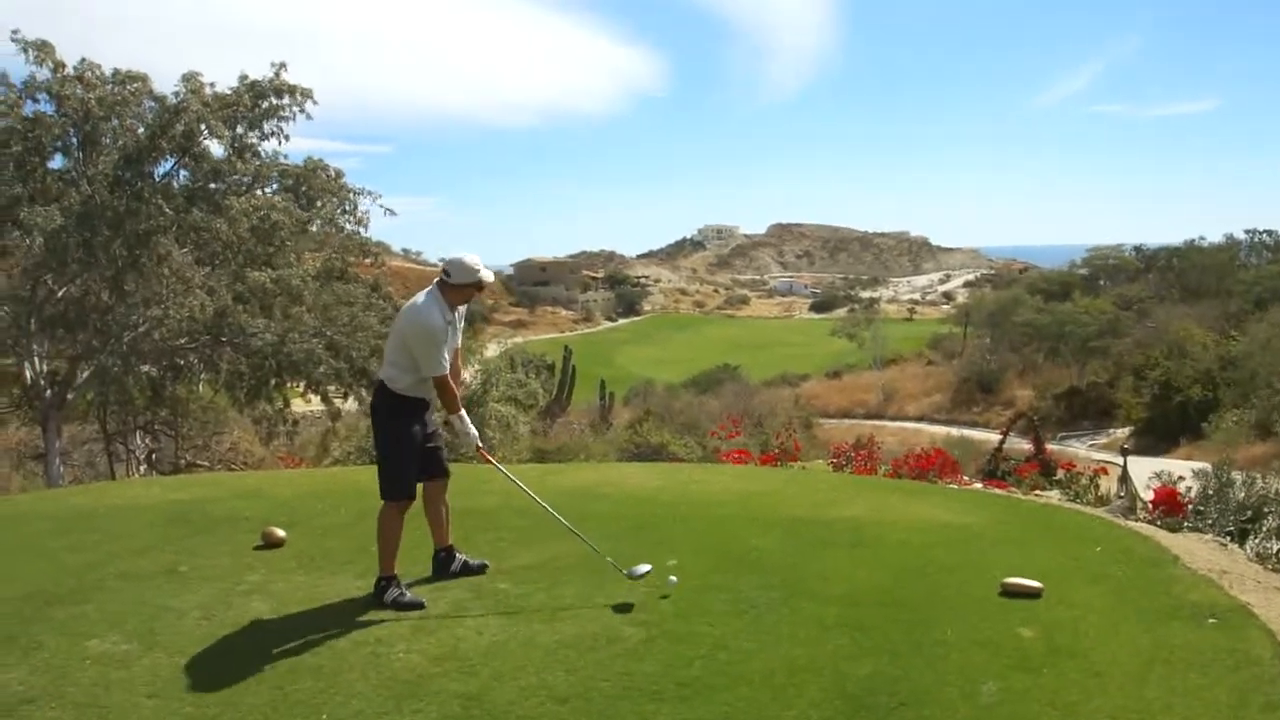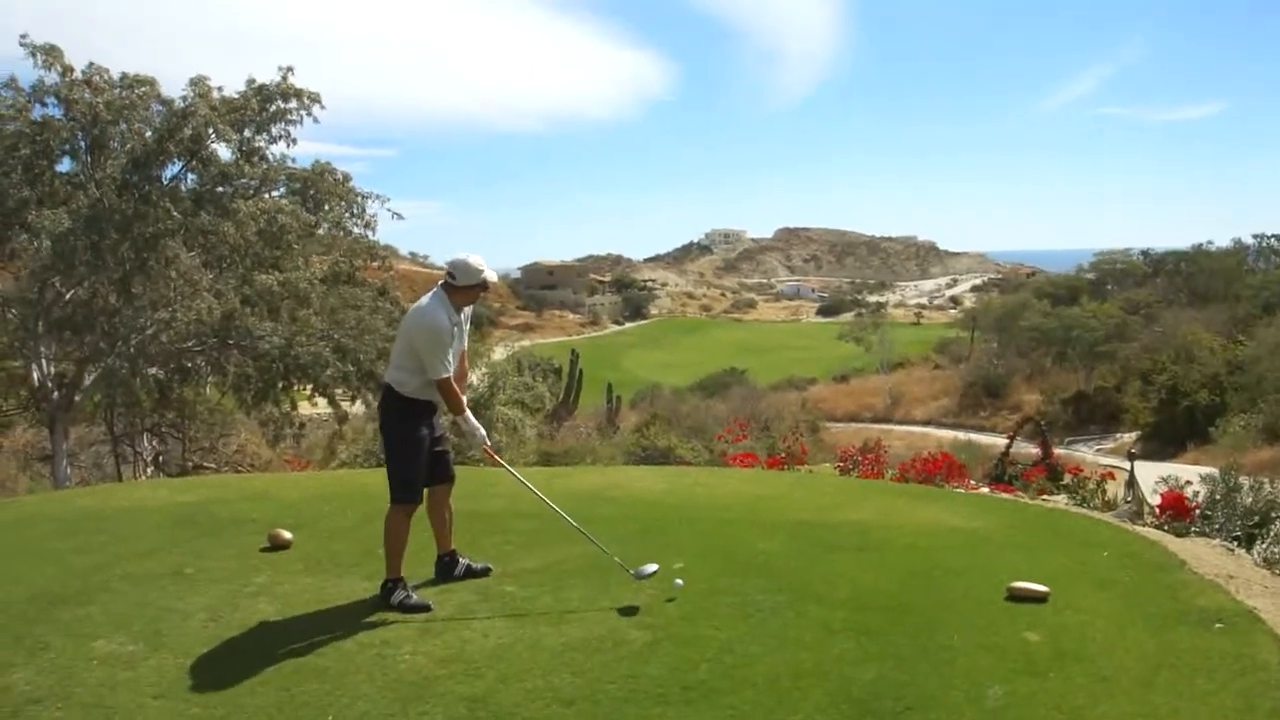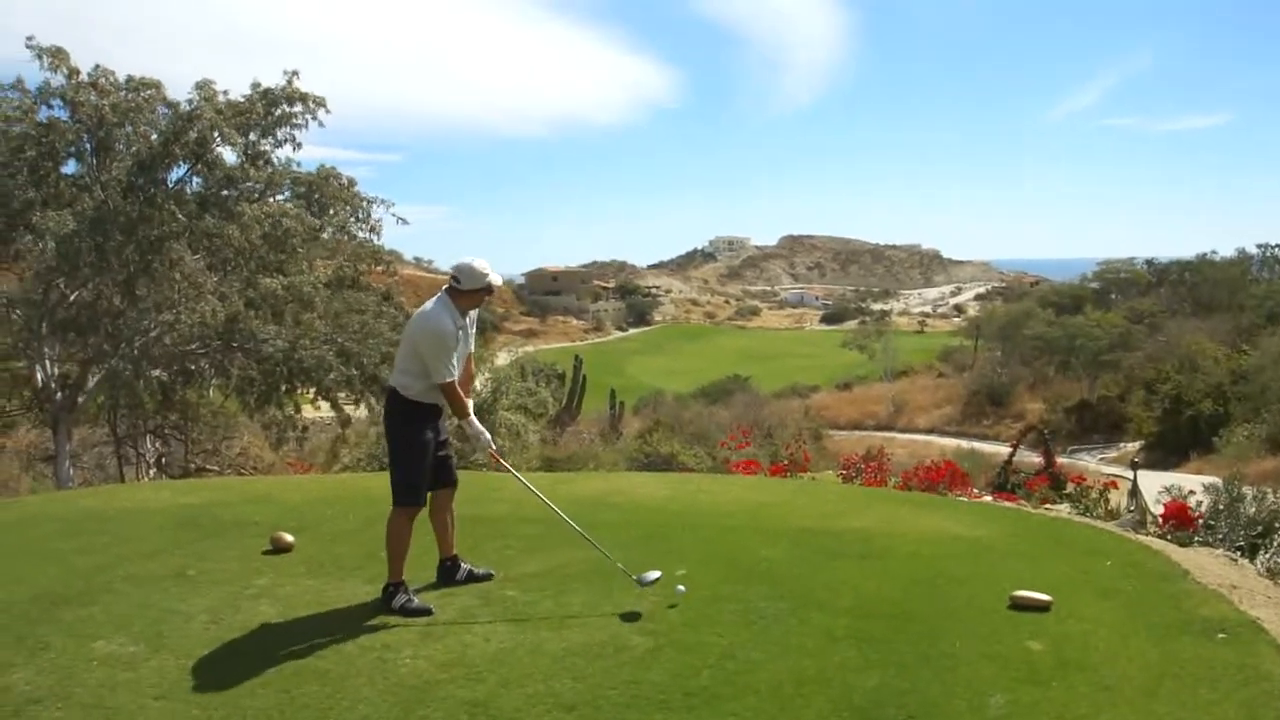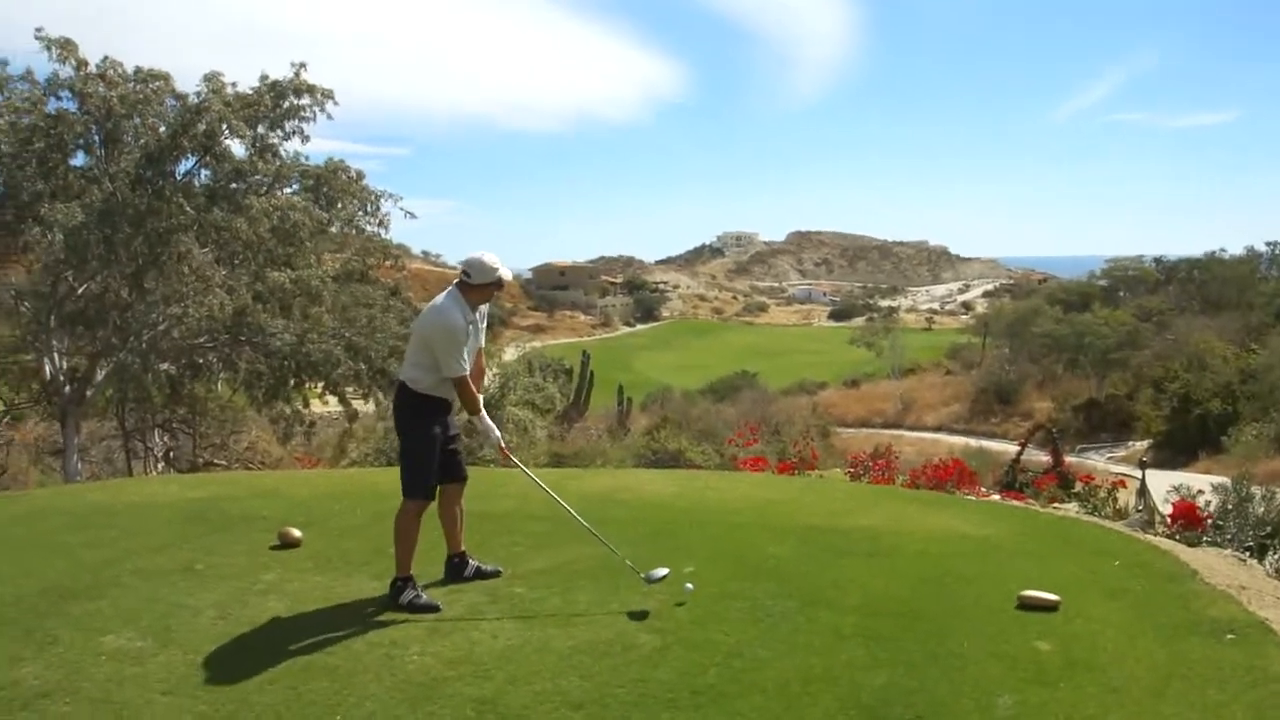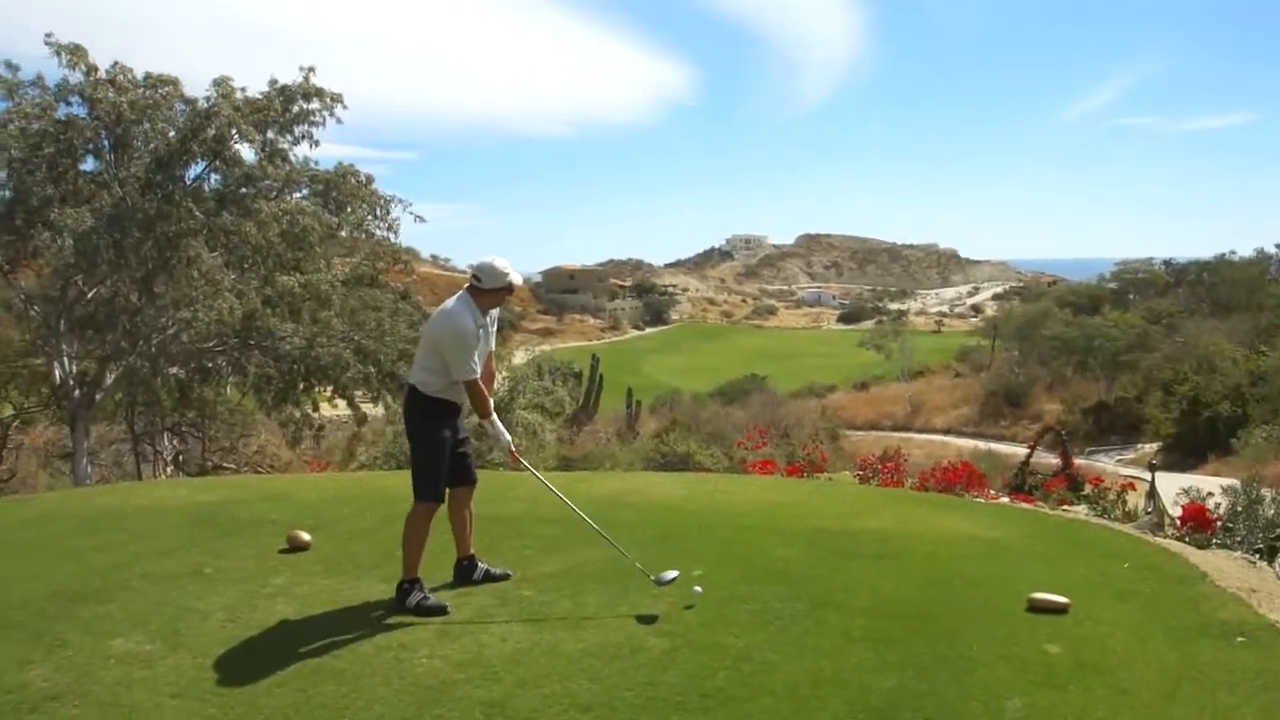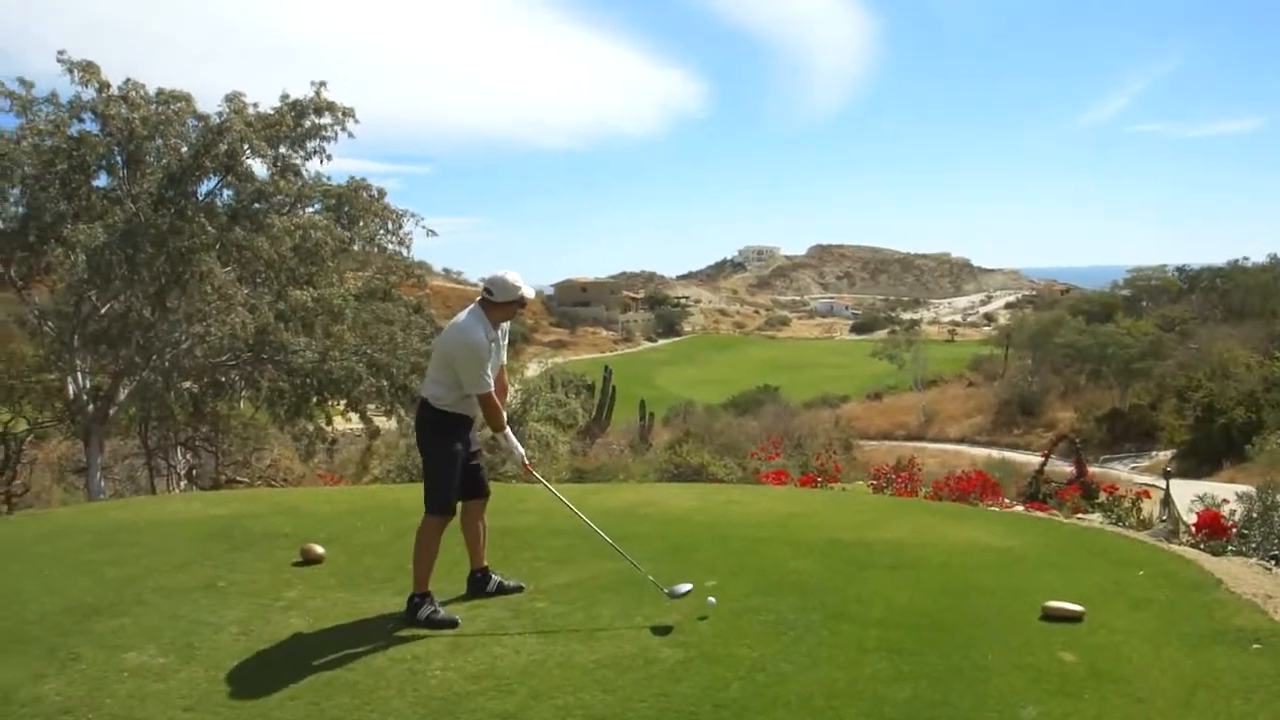
dt=0.1s
person 1, frame 1
left shoulder: (455, 307)
right shoulder: (426, 319)
left elbow: (454, 359)
right elbow: (441, 381)
left wrist: (456, 411)
right wrist: (463, 423)
left hip: (420, 403)
right hip: (396, 405)
left knee: (437, 480)
right knee: (399, 497)
left ankle: (445, 556)
right ankle: (386, 582)
person 1, frame 2
left shoulder: (460, 309)
right shoulder: (432, 321)
left elbow: (461, 362)
right elbow: (445, 383)
left wrist: (462, 408)
right wrist: (469, 423)
left hip: (427, 406)
right hip: (404, 408)
left knee: (442, 485)
right knee: (406, 500)
left ankle: (448, 561)
right ankle: (392, 584)
person 1, frame 3
left shoulder: (465, 314)
right shoulder: (436, 324)
left elbow: (466, 366)
right elbow: (449, 387)
left wrist: (467, 410)
right wrist: (473, 426)
left hip: (431, 410)
right hip: (409, 412)
left knee: (444, 489)
right knee: (408, 503)
left ankle: (450, 565)
right ankle: (394, 587)
person 1, frame 4
left shoulder: (476, 308)
right shoulder: (447, 319)
left elbow: (477, 360)
right elbow: (461, 381)
left wrist: (478, 405)
right wrist: (484, 422)
left hip: (441, 404)
right hip: (419, 406)
left knee: (454, 484)
right knee: (418, 497)
left ankle: (457, 561)
right ankle: (402, 583)
person 1, frame 5
left shoulder: (485, 312)
right shoulder: (457, 323)
left elbow: (487, 364)
right elbow: (473, 384)
left wrist: (488, 412)
right wrist: (495, 426)
left hip: (450, 407)
right hip: (428, 408)
left knee: (463, 486)
right knee: (428, 498)
left ankle: (467, 564)
right ankle: (408, 584)
person 1, frame 6
left shoulder: (496, 325)
right shoulder: (470, 337)
left elbow: (499, 378)
right elbow: (486, 398)
left wrist: (502, 425)
right wrist: (509, 440)
left hip: (462, 421)
right hip: (440, 422)
left knee: (476, 499)
right knee: (439, 512)
left ankle: (480, 576)
right ankle: (419, 599)
